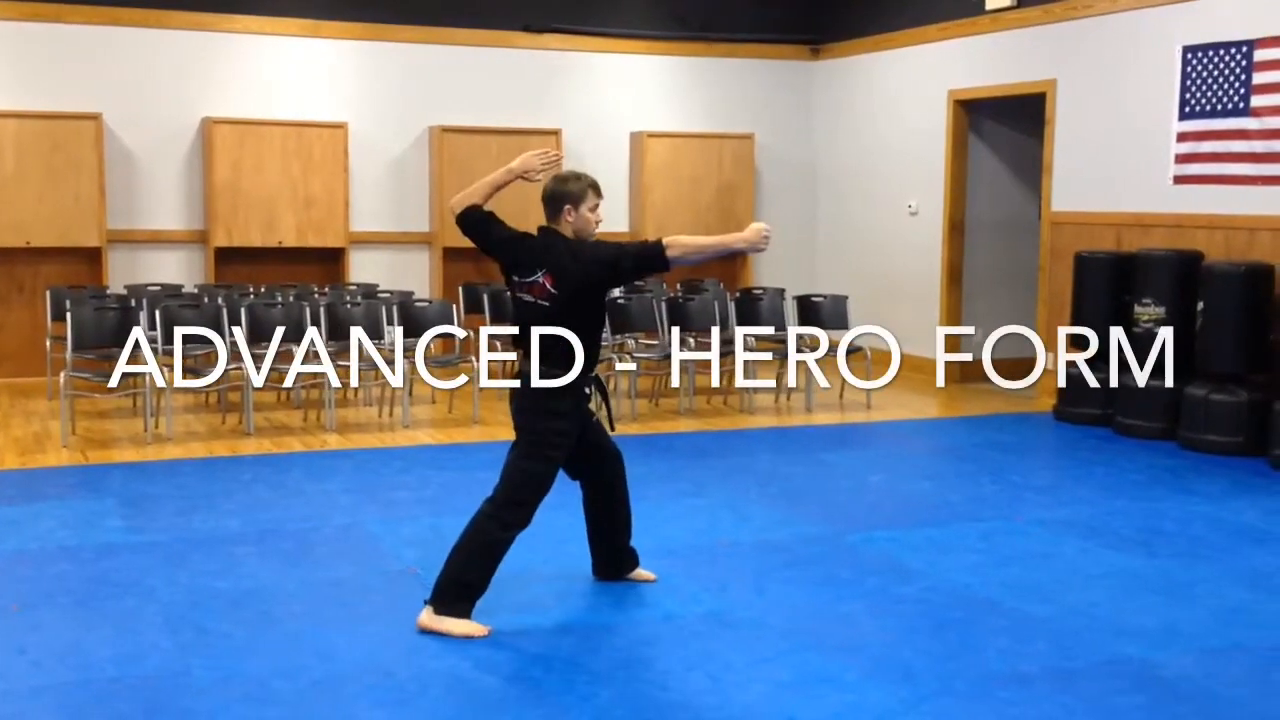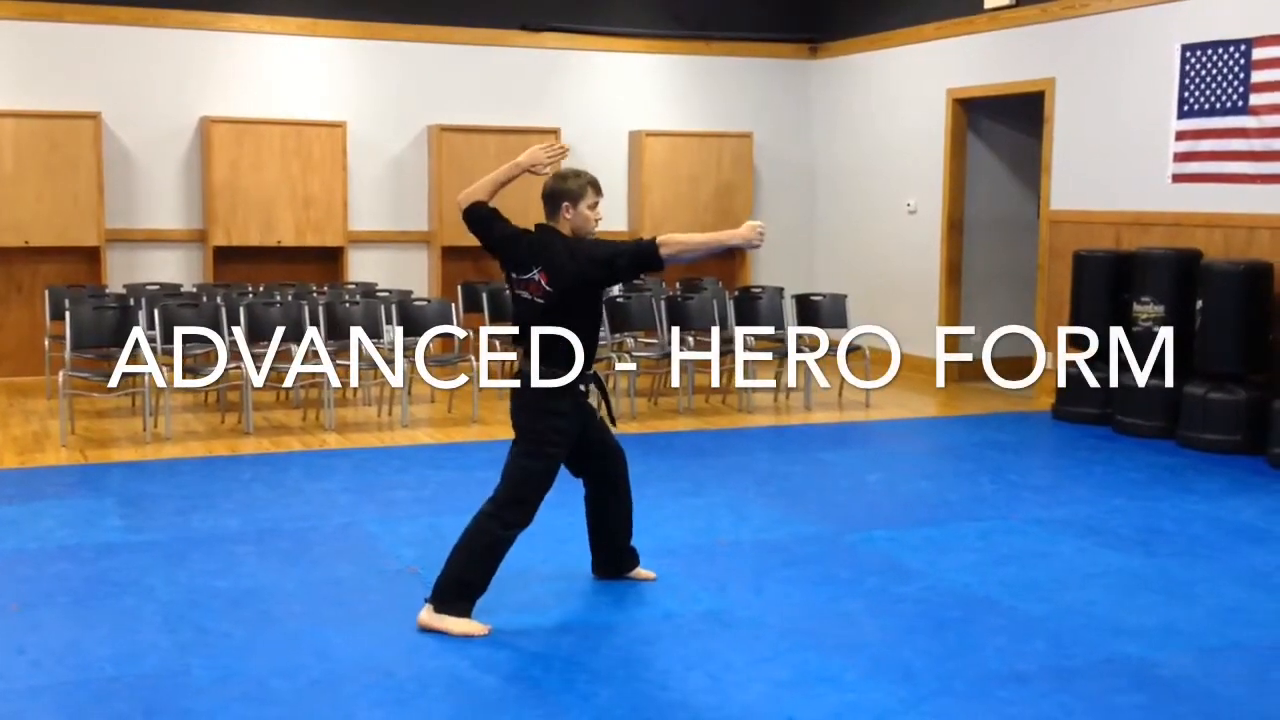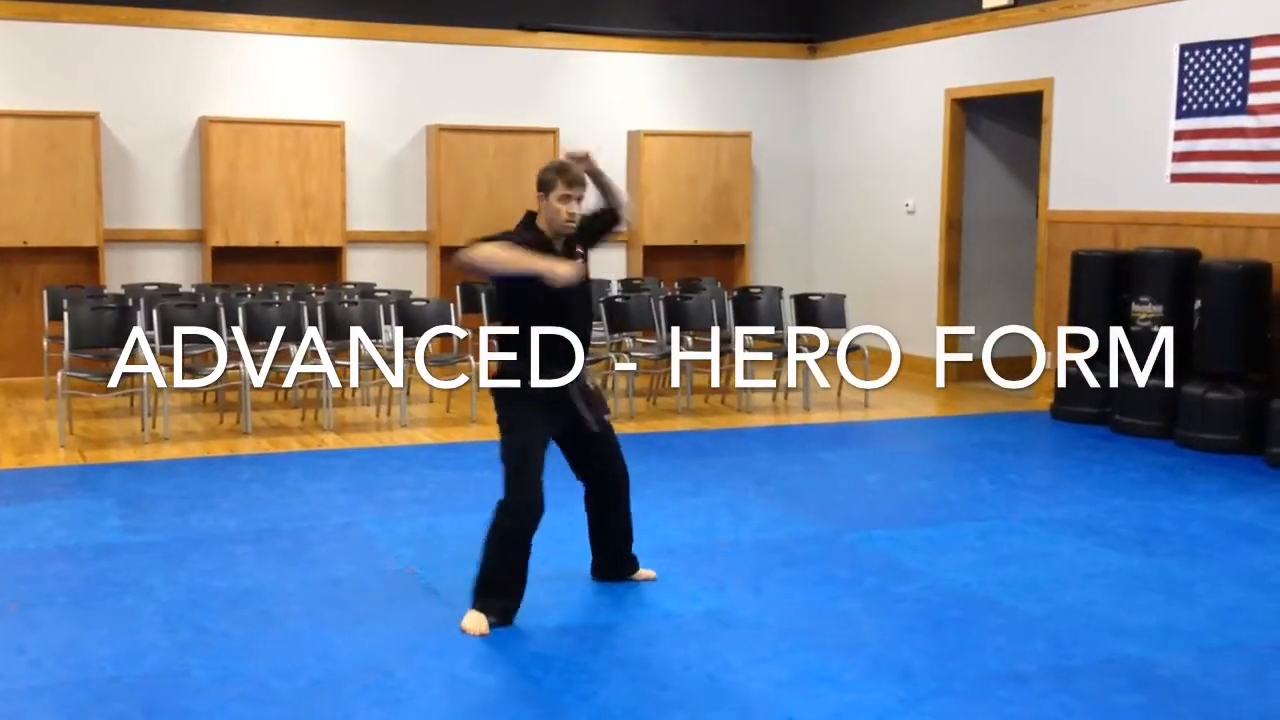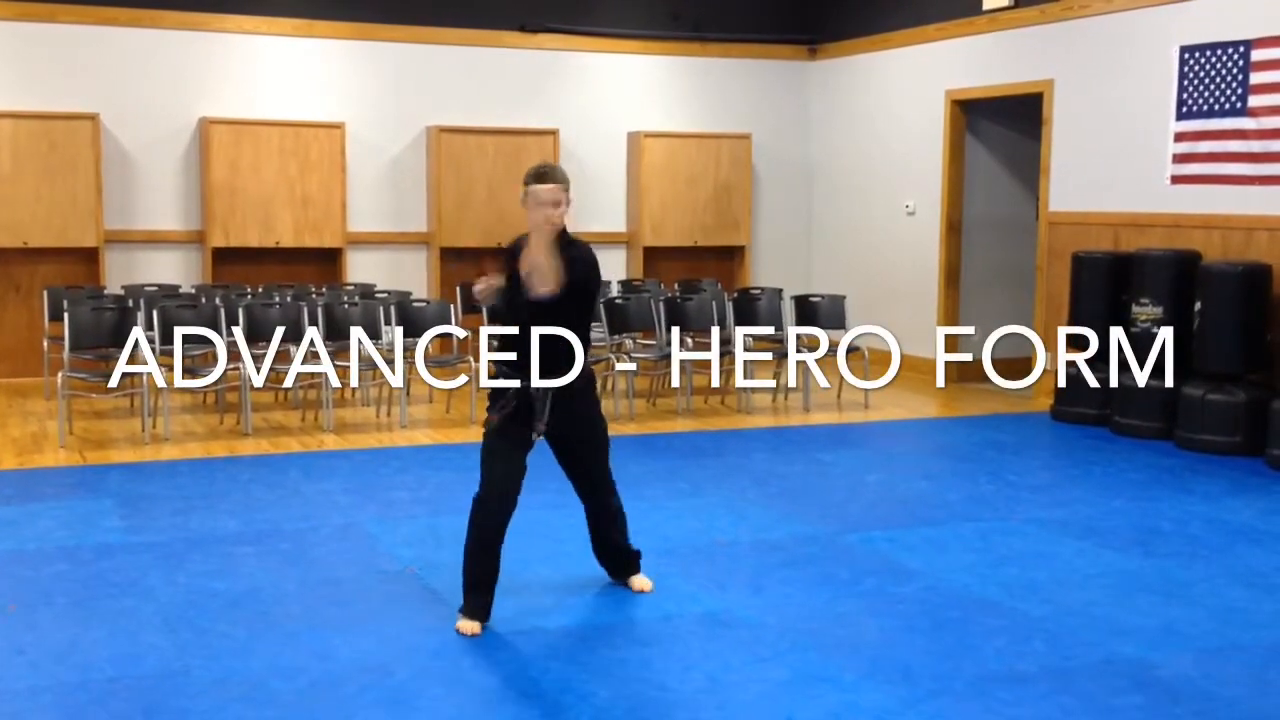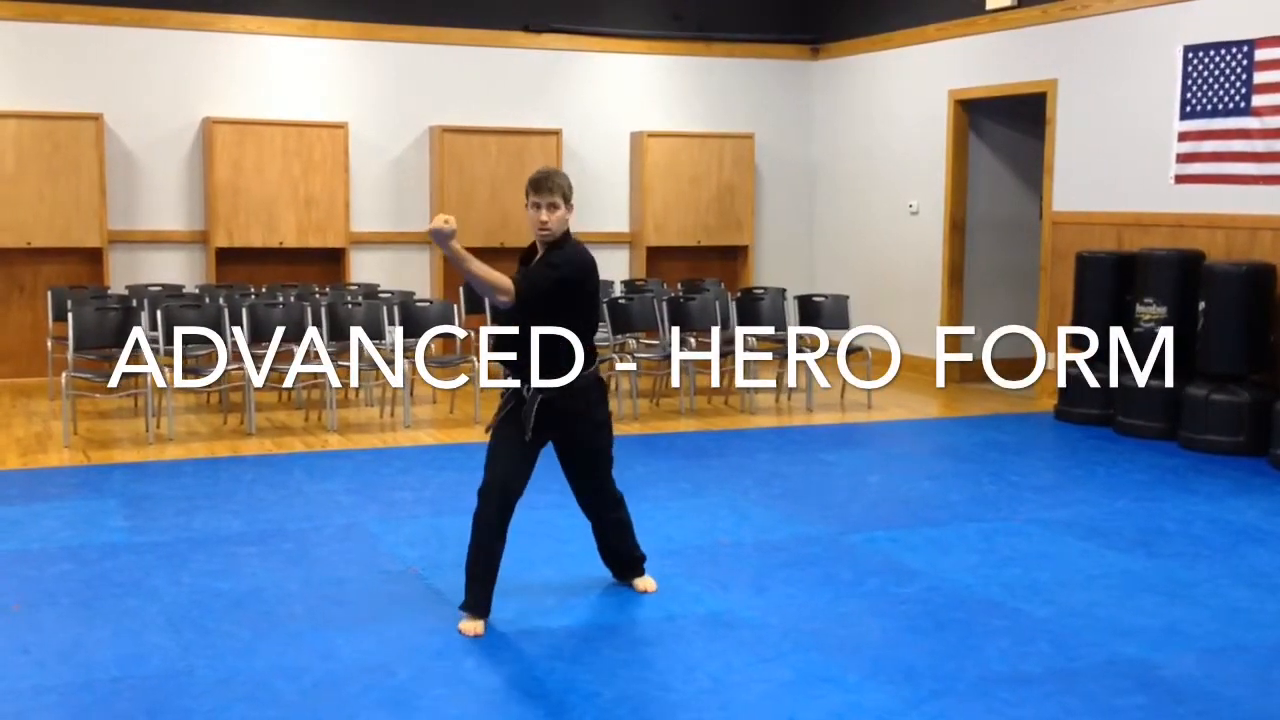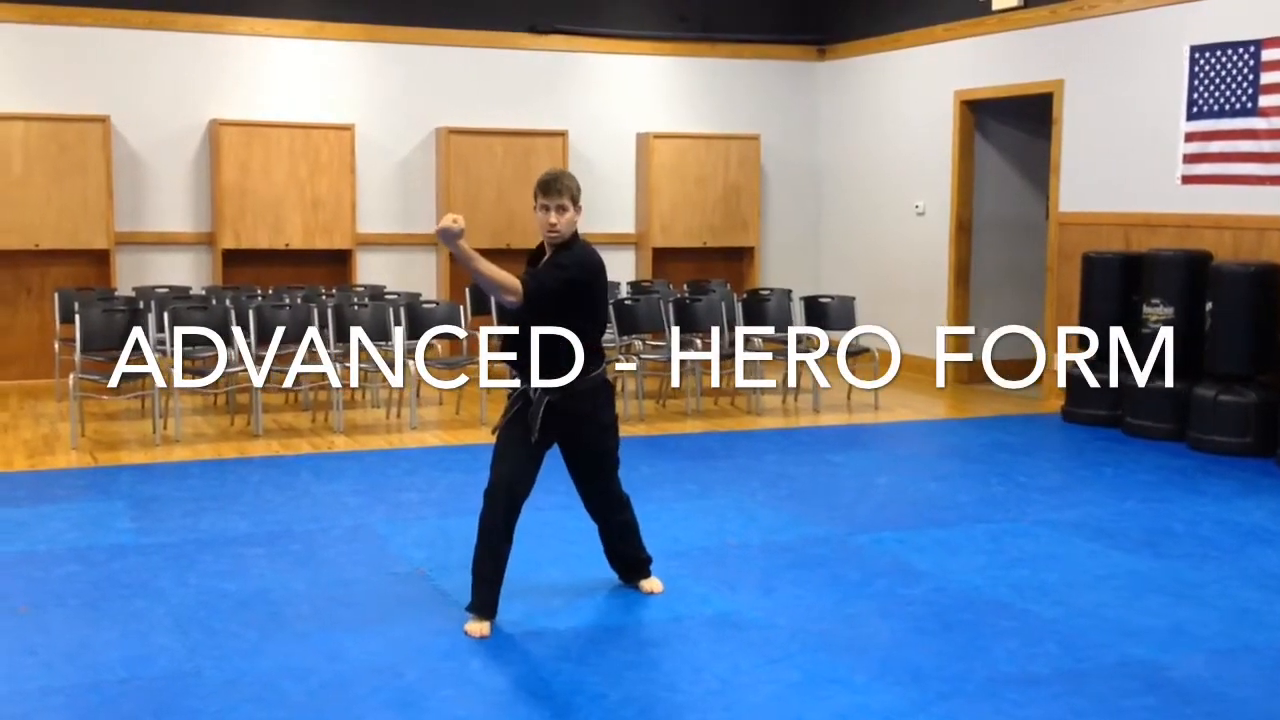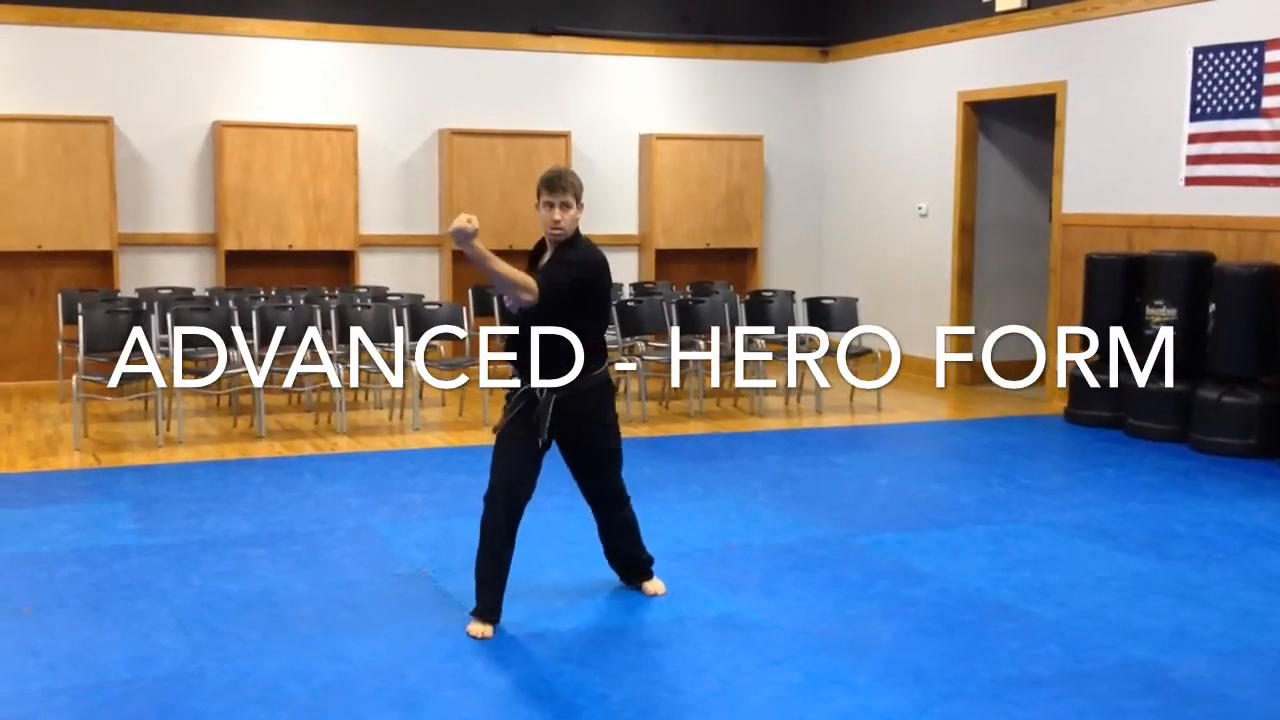
dt=0.3s
person 1, frame 1
left shoulder: (519, 250)
right shoulder: (588, 261)
left elbow: (462, 208)
right elbow: (668, 251)
left wrist: (513, 170)
right wrist: (740, 241)
left hip: (551, 390)
right hip: (552, 397)
left knee: (605, 467)
right knee: (512, 502)
left ankle: (614, 562)
right ankle: (443, 606)
person 1, frame 2
left shoulder: (518, 247)
right shoulder: (582, 258)
left elbow: (470, 203)
right elbow: (660, 249)
left wrist: (520, 165)
right wrist: (731, 235)
left hip: (558, 391)
right hip: (549, 396)
left knee: (608, 466)
right knee: (514, 501)
left ankle: (615, 562)
right ankle: (443, 606)
person 1, frame 3
left shoulder: (575, 236)
right shoulder: (519, 242)
left elbow: (617, 211)
right elbow: (471, 255)
left wrist: (594, 171)
right wrist: (543, 267)
left hip: (571, 385)
right hip: (525, 390)
left knee: (609, 473)
right knee: (523, 499)
left ankle: (615, 564)
right ankle: (491, 604)
person 1, frame 4
left shoulder: (578, 256)
right shoulder: (515, 248)
left elbow: (545, 289)
left wrist: (546, 223)
right wrist: (489, 291)
left hip: (567, 393)
right hip: (513, 392)
left knee: (596, 487)
right knee: (493, 499)
left ankle: (623, 566)
right ankle: (475, 606)
person 1, frame 5
left shoulder: (573, 262)
right shoulder: (537, 254)
left elbow: (507, 294)
left wrist: (449, 247)
left hip: (575, 396)
right hip: (525, 394)
left knee: (597, 491)
right knee: (495, 496)
left ankle: (629, 567)
right ankle: (476, 606)
person 1, frame 6
left shoulder: (582, 263)
right shoulder: (546, 254)
left elbow: (514, 294)
left wrist: (457, 246)
left hip: (582, 396)
right hip: (531, 395)
left knee: (604, 492)
right knee: (501, 497)
left ankle: (636, 568)
right ankle: (483, 607)
person 1, frame 7
left shoulder: (586, 261)
right shoulder: (544, 251)
left elbow: (529, 292)
left wrist: (471, 246)
right wrist: (516, 301)
left hip: (583, 395)
right hip: (531, 394)
left knee: (606, 492)
right knee: (503, 498)
left ankle: (637, 569)
right ankle: (487, 609)
